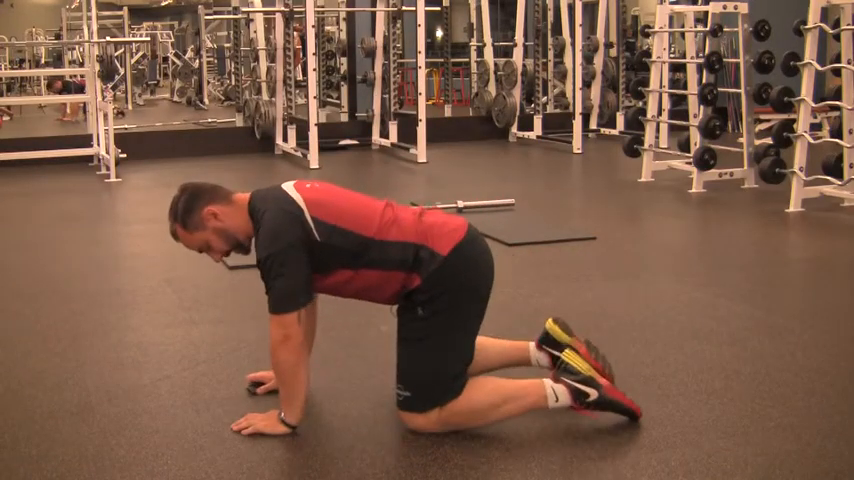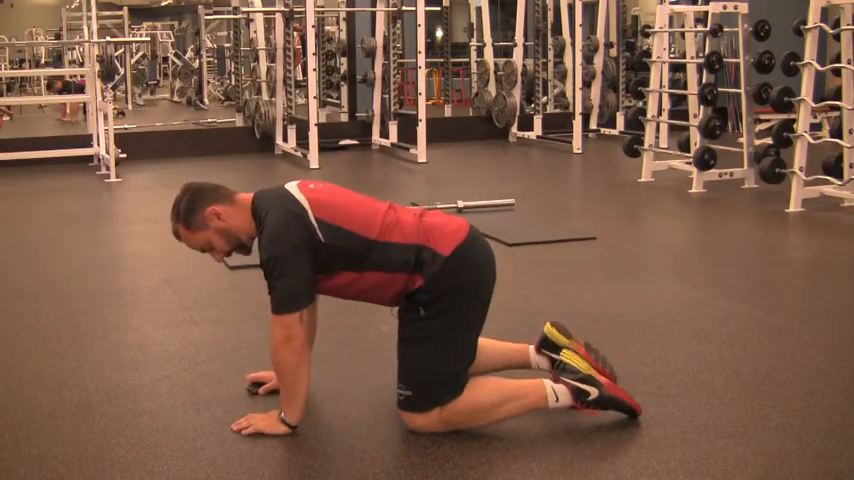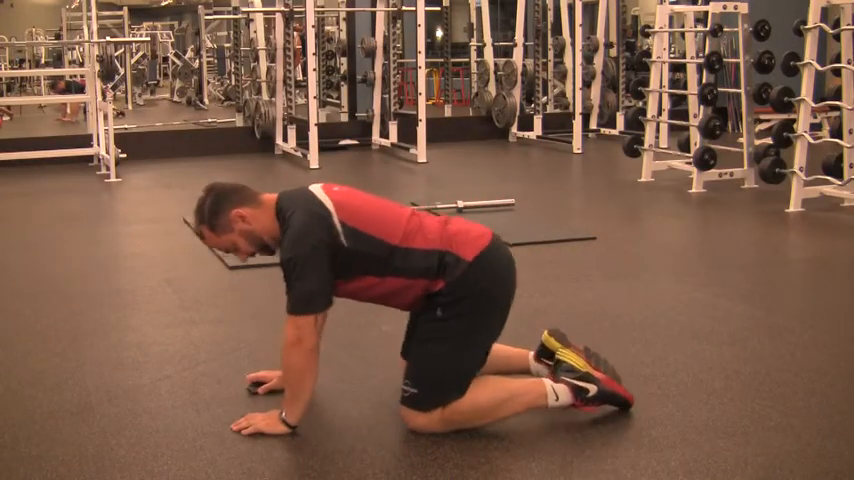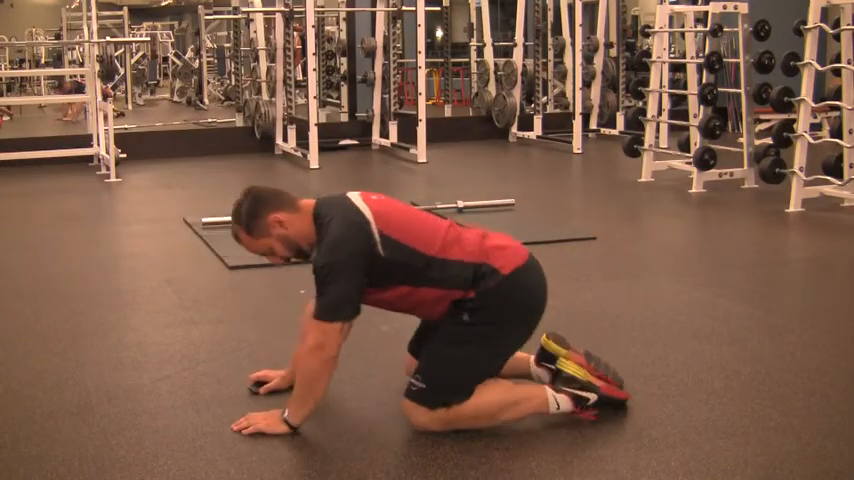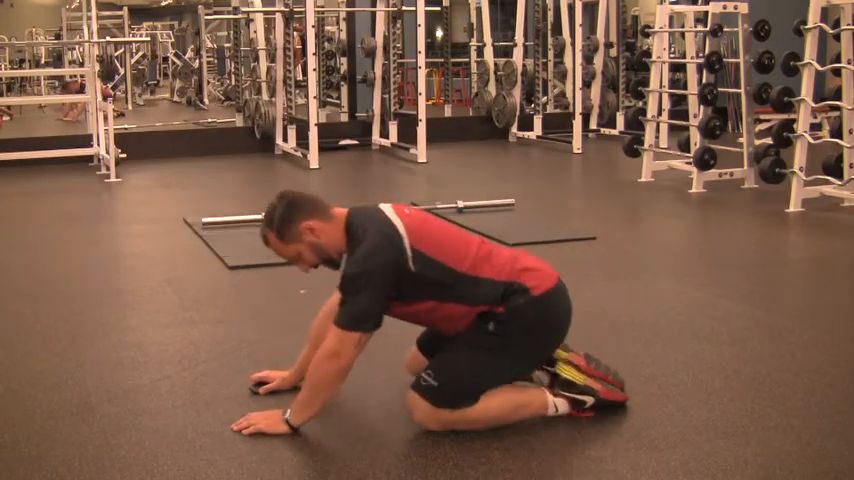
dt=0.4s
person 1, frame 1
left shoulder: (276, 232)
right shoulder: (279, 205)
left elbow: (287, 334)
right elbow: (304, 304)
left wrist: (287, 416)
right wrist: (290, 374)
left hip: (447, 269)
right hip: (452, 251)
left knee: (421, 412)
right knee: (434, 359)
left ankle: (565, 387)
right ankle: (546, 349)
person 1, frame 2
left shoulder: (279, 232)
right shoulder: (281, 205)
left elbow: (290, 335)
right elbow: (303, 308)
left wrist: (287, 416)
right wrist: (290, 374)
left hip: (449, 271)
right hip: (454, 253)
left knee: (422, 412)
right knee: (435, 360)
left ankle: (564, 387)
right ankle: (545, 352)
person 1, frame 3
left shoulder: (301, 234)
right shoulder: (303, 206)
left elbow: (302, 339)
right elbow: (309, 313)
left wrist: (287, 417)
right wrist: (289, 373)
left hip: (473, 279)
right hip: (475, 261)
left knee: (422, 413)
right knee: (421, 365)
left ankle: (565, 388)
right ankle: (545, 359)
person 1, frame 4
left shoulder: (340, 241)
right shoulder: (336, 213)
left elbow: (324, 346)
right elbow: (320, 310)
left wrist: (289, 418)
right wrist: (292, 373)
left hip: (504, 291)
right hip: (502, 274)
left knee: (424, 410)
right knee: (418, 367)
left ankle: (566, 393)
right ankle: (544, 363)
person 1, frame 5
left shoulder: (373, 251)
right shoulder: (367, 224)
left elbow: (338, 354)
right elbow: (335, 311)
left wrist: (290, 419)
right wrist: (295, 374)
left hip: (531, 308)
right hip: (522, 295)
left knee: (427, 408)
right knee: (418, 363)
left ankle: (566, 395)
right ankle: (546, 367)
